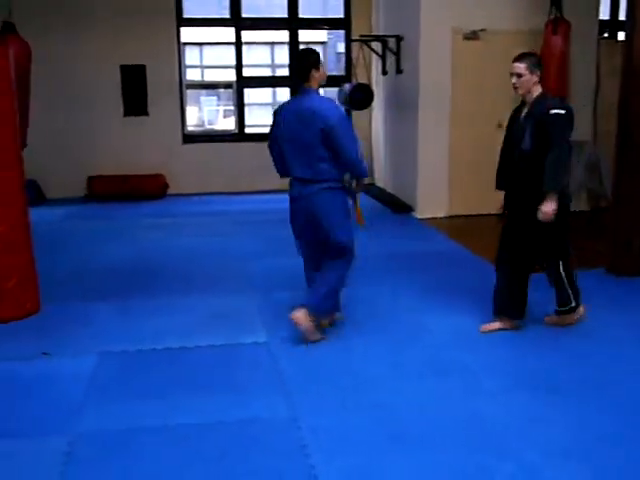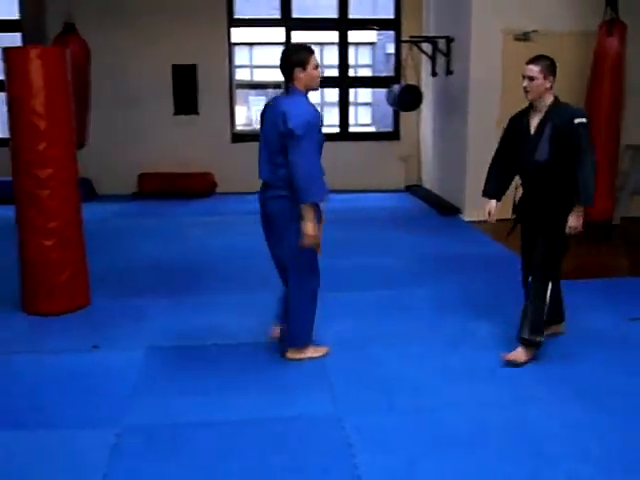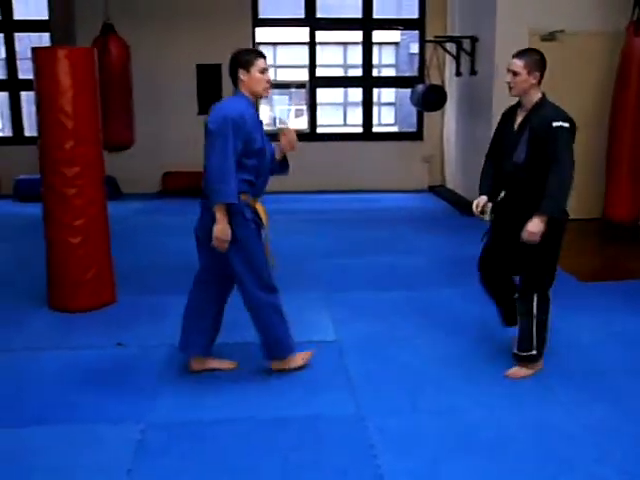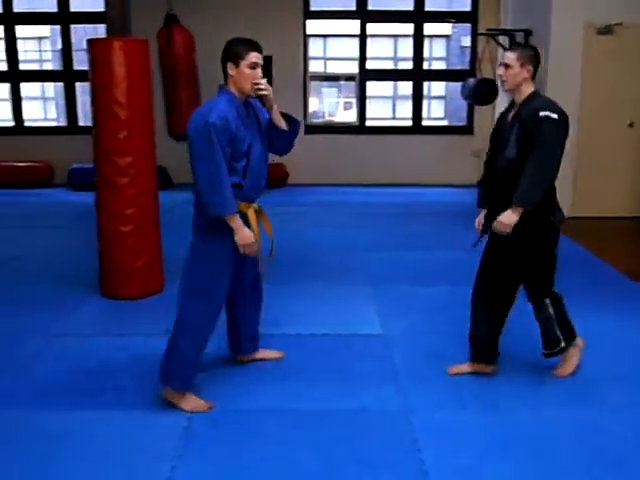
dt=0.4s
person 1, frame 1
left shoulder: (283, 112)
right shoulder: (329, 109)
left elbow: (276, 152)
right elbow: (348, 150)
right wrist: (360, 174)
left hip: (299, 192)
right hip: (327, 192)
left knee: (316, 254)
right knee: (340, 254)
left ankle: (325, 311)
right ankle: (310, 310)
person 1, frame 2
left shoulder: (275, 106)
right shoulder: (305, 113)
right elbow: (304, 169)
right wrist: (310, 218)
left hip: (271, 198)
right hip: (290, 203)
left knee: (293, 269)
right knee: (303, 272)
left ankle: (287, 325)
right ankle: (297, 344)
person 1, frame 3
left shoulder: (246, 114)
right shoulder: (230, 114)
left elbow: (258, 166)
right elbow: (220, 170)
left wrist: (281, 151)
right wrist: (221, 219)
left hip: (237, 212)
right hip: (231, 214)
left knee: (212, 283)
right knee: (259, 284)
left ankle: (199, 354)
right ankle: (280, 355)
person 1, frame 4
left shoulder: (253, 108)
right shoulder: (212, 116)
left elbow: (282, 142)
right elbow: (213, 178)
left wrist: (272, 107)
right wrist: (237, 225)
left hip: (244, 215)
right hip: (219, 222)
left knee: (247, 286)
right knee: (203, 298)
left ankle: (245, 348)
right ankle: (175, 383)
person 2, frame 1
left shoulder: (554, 111)
right shoulder: (518, 113)
left elbow: (559, 157)
left wrist: (552, 197)
right wrist: (504, 188)
left hip: (545, 199)
right hip: (520, 197)
left knee: (552, 256)
right knee: (508, 256)
left ankle: (571, 307)
right ankle: (508, 315)
person 2, frame 2
left shoulder: (571, 119)
right shoulder: (519, 121)
left elbow: (584, 166)
right elbow: (503, 160)
left wrist: (578, 209)
right wrist: (492, 195)
left hip: (559, 209)
right hip: (531, 205)
left knee: (542, 273)
right knee: (533, 269)
left ankle: (529, 343)
right ankle: (554, 320)
person 2, frame 3
left shoulder: (555, 121)
right shoulder: (510, 115)
left elbow: (561, 174)
right elbow: (495, 157)
left wrist: (541, 217)
right wrist: (486, 193)
left hip: (541, 218)
right hip: (510, 211)
left knee: (534, 286)
right knee: (491, 270)
left ankle: (531, 357)
right ankle: (523, 320)
person 2, frame 4
left shoulder: (545, 113)
right shoulder: (507, 115)
left elbow: (543, 167)
left wrist: (517, 210)
right wrist: (487, 204)
left hip: (534, 218)
right hip: (505, 215)
left knee: (538, 288)
right knee: (487, 288)
left ankle: (568, 343)
right ankle: (482, 358)
